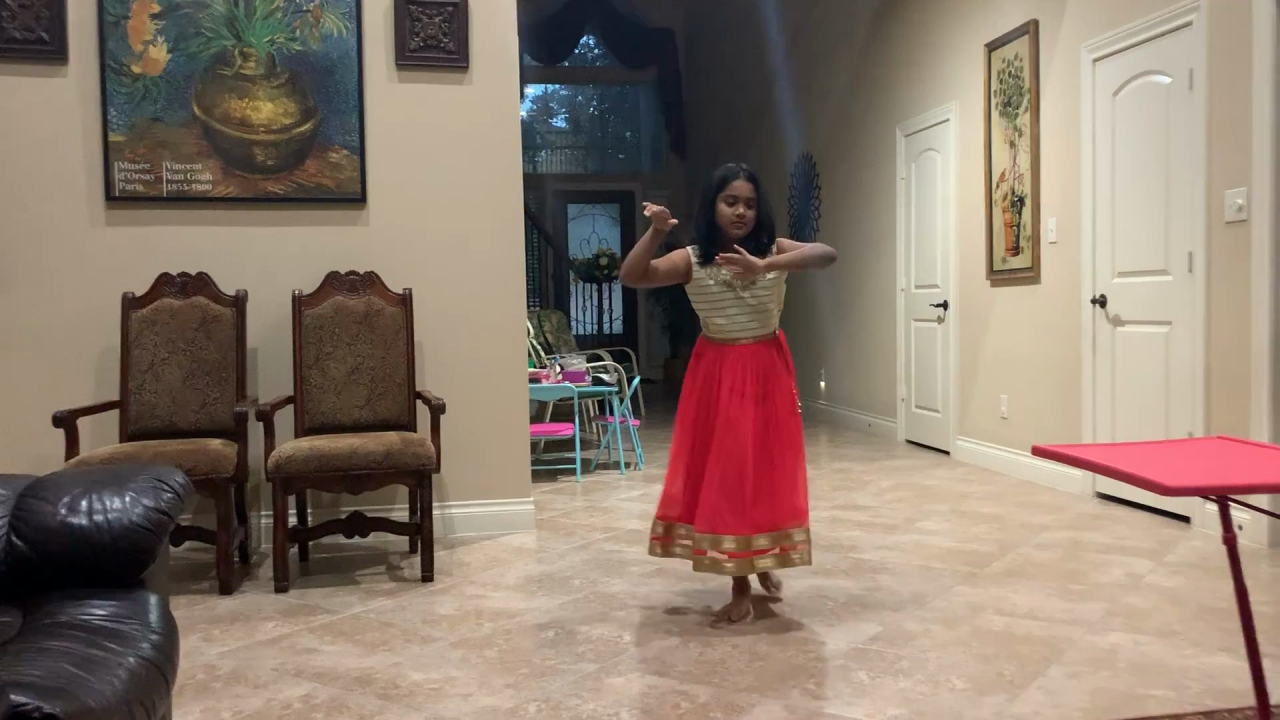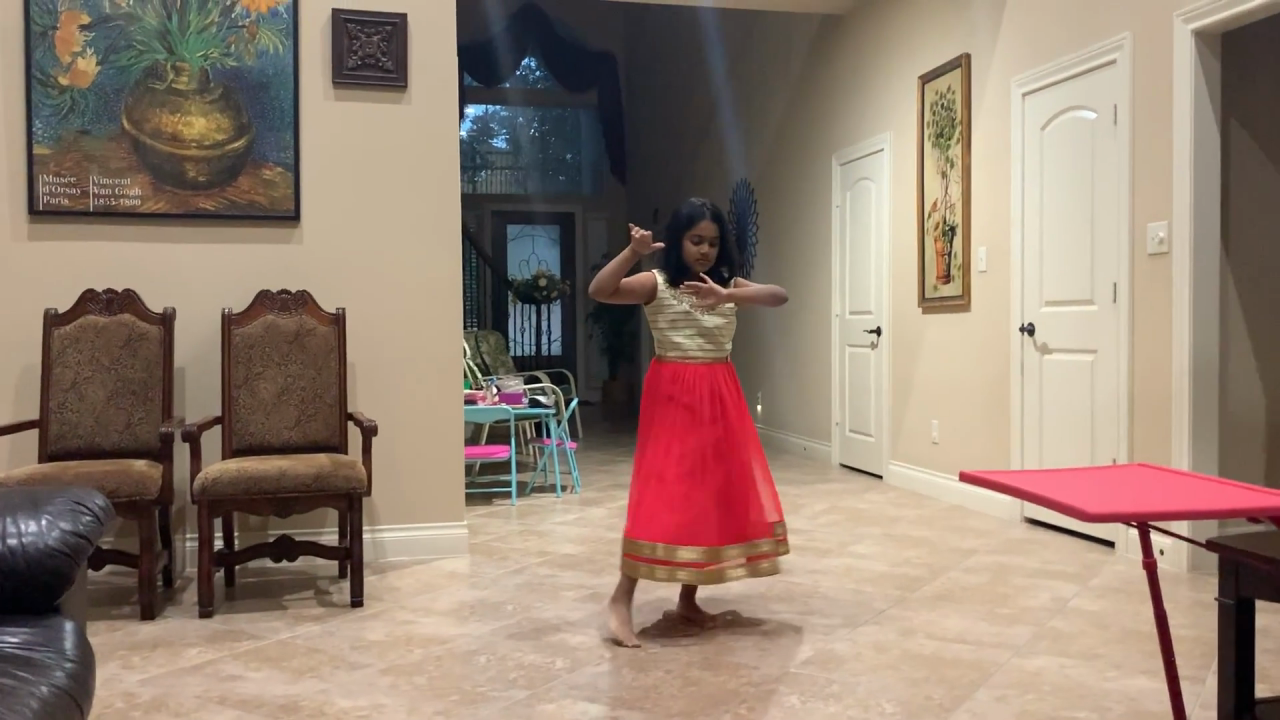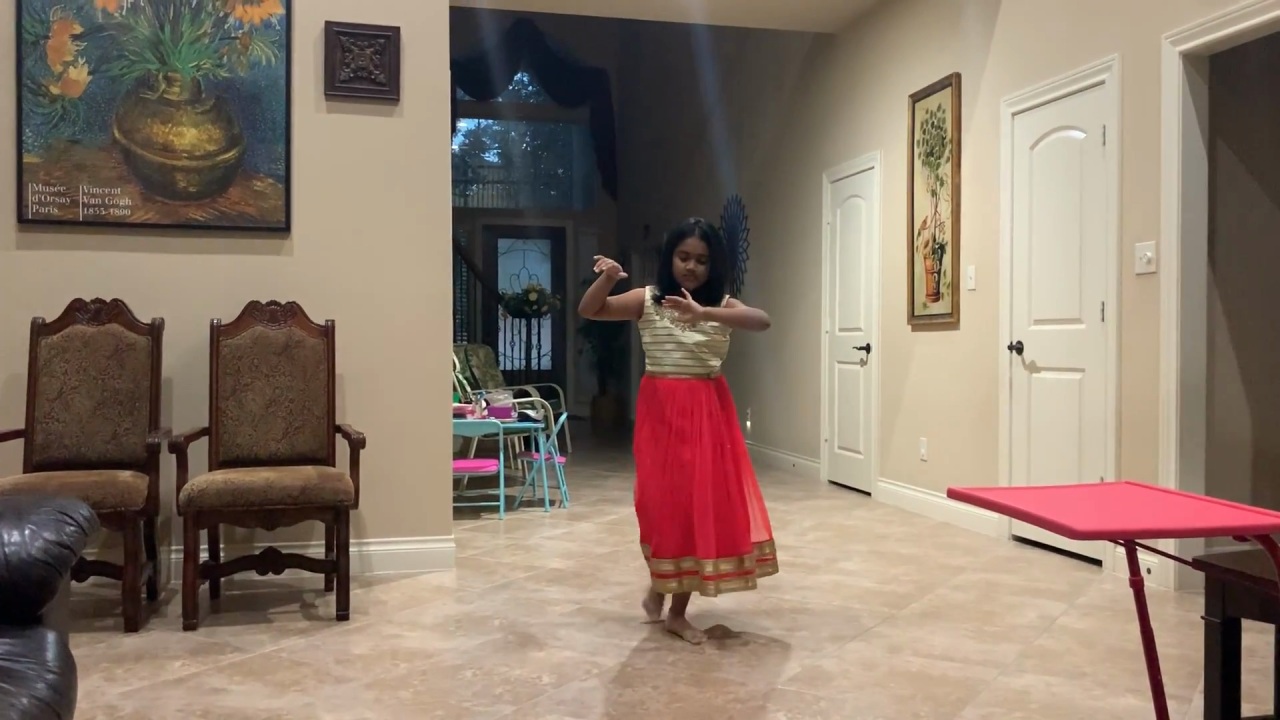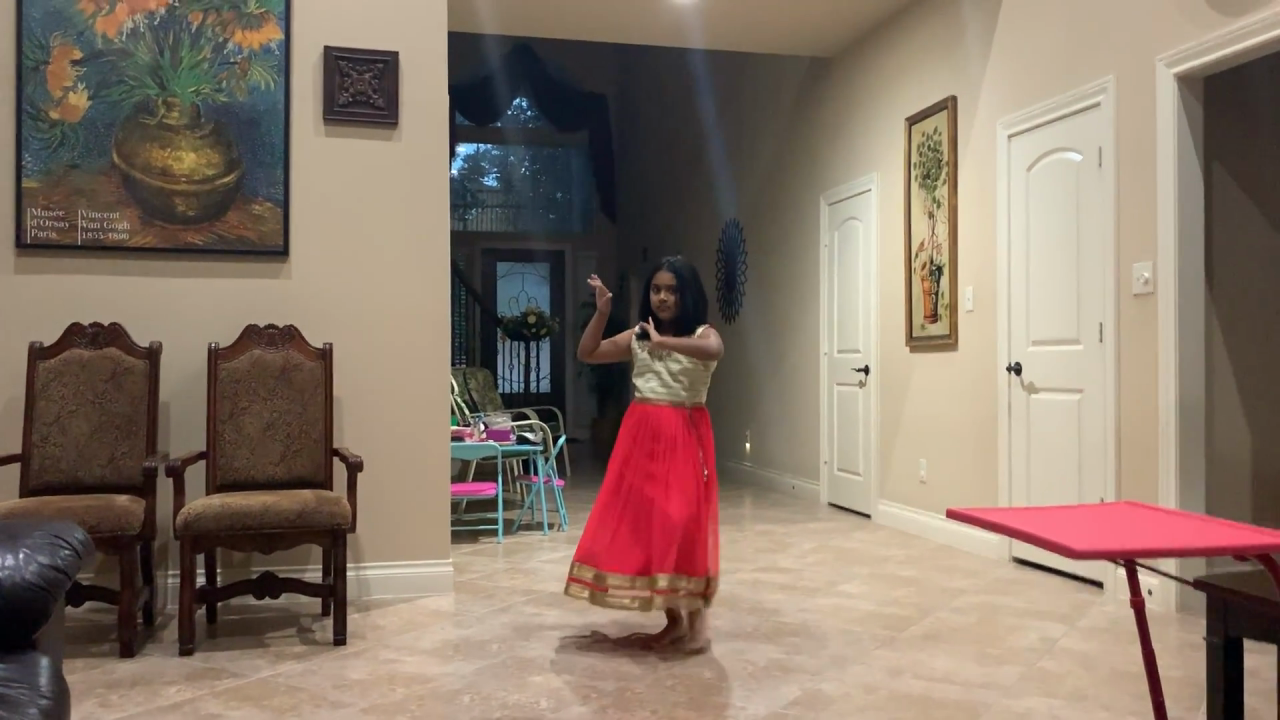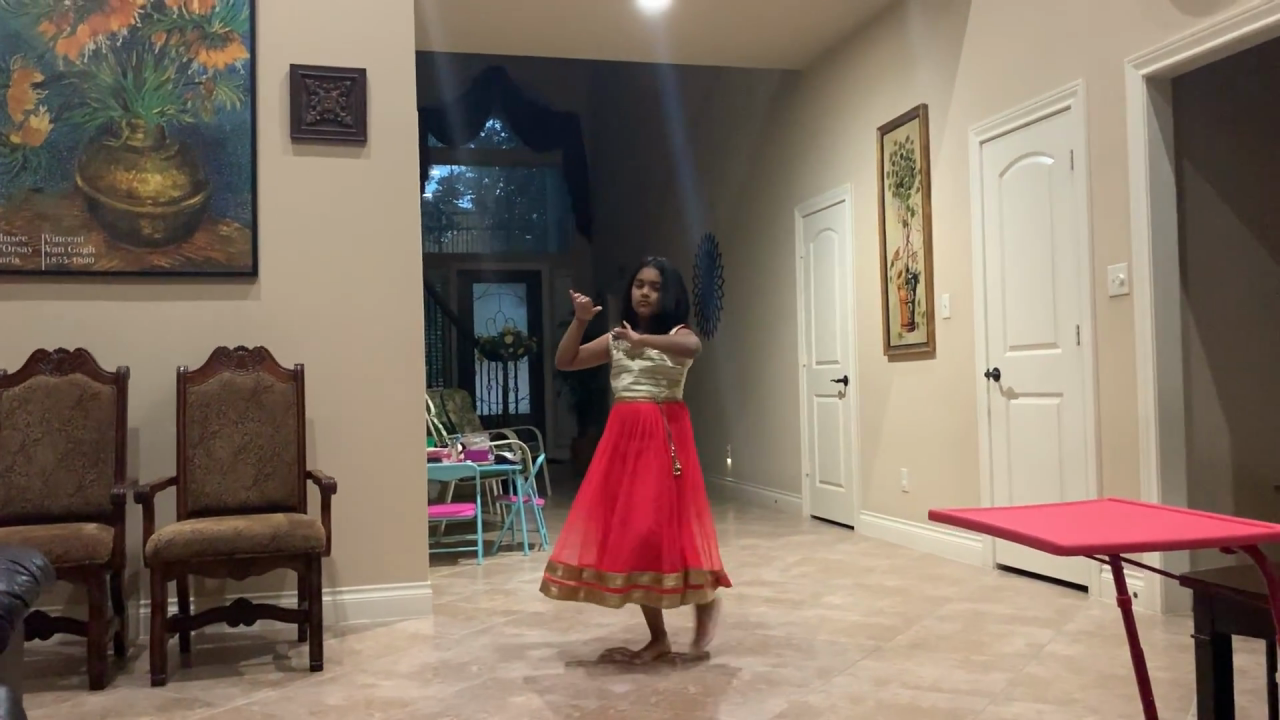
dt=1s
person 1, frame 1
left shoulder: (773, 251)
right shoulder: (692, 260)
left elbow: (828, 254)
right elbow: (631, 277)
left wrist: (765, 267)
right wrist: (655, 232)
left hip: (767, 368)
right hip: (718, 371)
left knee: (765, 467)
right knee: (721, 467)
left ankle: (760, 562)
right ankle: (739, 586)
person 1, frame 2
left shoulder: (728, 284)
right shoulder: (655, 284)
left elbow: (779, 296)
right elbow: (598, 291)
left wrist: (726, 296)
right wrist: (633, 252)
left hip: (719, 393)
right hip: (672, 391)
left knee: (716, 489)
right knee: (667, 489)
left ankle: (688, 599)
right ankle: (622, 597)
person 1, frame 3
left shoulder: (722, 305)
right shoulder: (647, 300)
left elbow: (762, 321)
right elbow: (588, 310)
left wrist: (704, 313)
right wrist: (606, 278)
left hip: (708, 409)
right hip: (661, 408)
left knee: (704, 500)
right knee: (664, 499)
left ankle: (677, 612)
right ankle: (660, 586)
person 1, frame 4
left shoulder: (702, 334)
right shoulder: (637, 336)
left elbow: (714, 351)
right elbow: (587, 354)
left wrist: (663, 341)
right wrist: (602, 312)
left hip: (685, 435)
right hip: (640, 434)
left knee: (679, 519)
right knee: (633, 521)
left ankle: (694, 611)
right ankle: (675, 619)
person 1, frame 5
left shoulder: (678, 335)
right shoulder: (617, 339)
left elbow: (693, 348)
right elbow: (564, 362)
left wrist: (641, 339)
right wrist: (580, 320)
left hip: (663, 434)
right hip: (622, 436)
left knee: (657, 523)
right knee: (621, 526)
left ankle: (706, 607)
right ankle: (657, 638)
